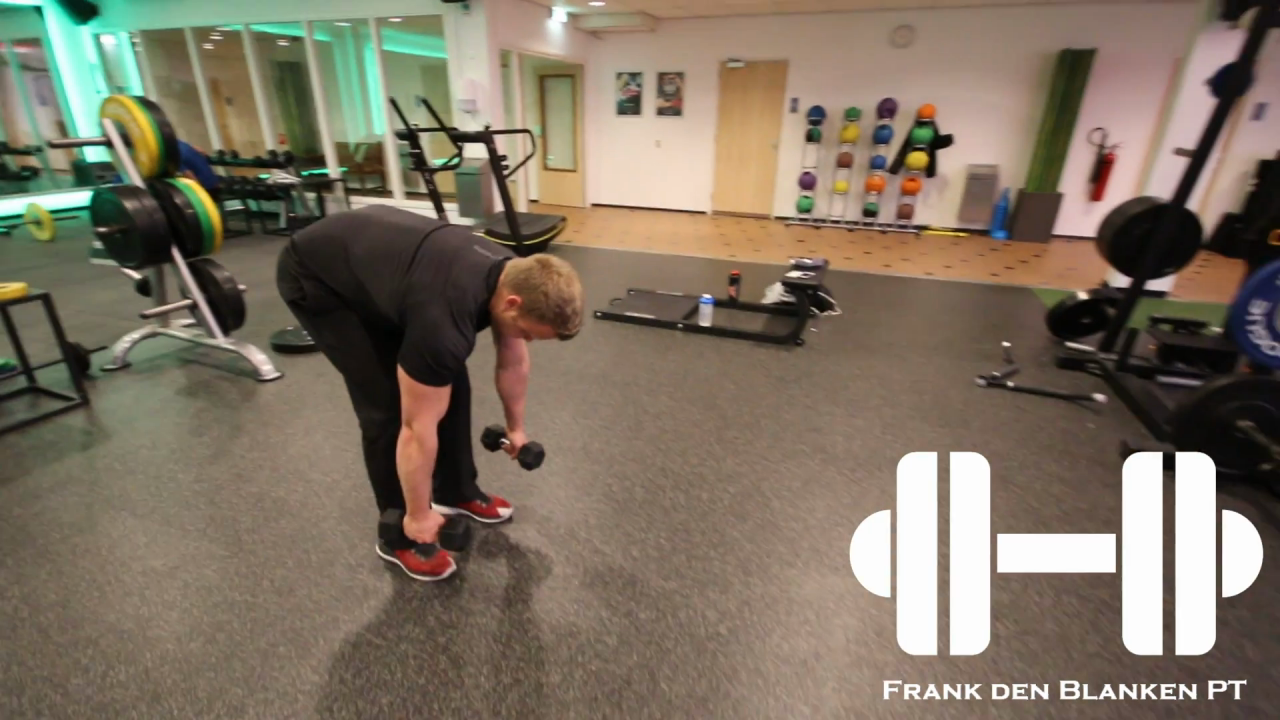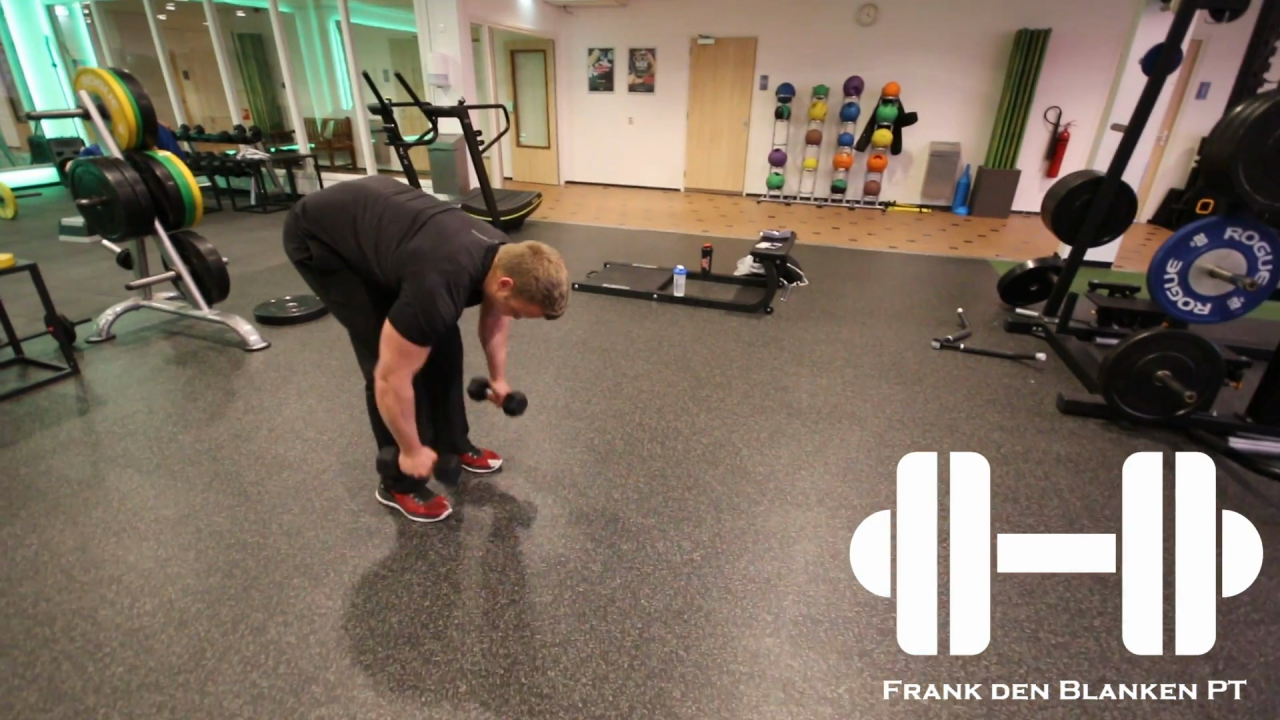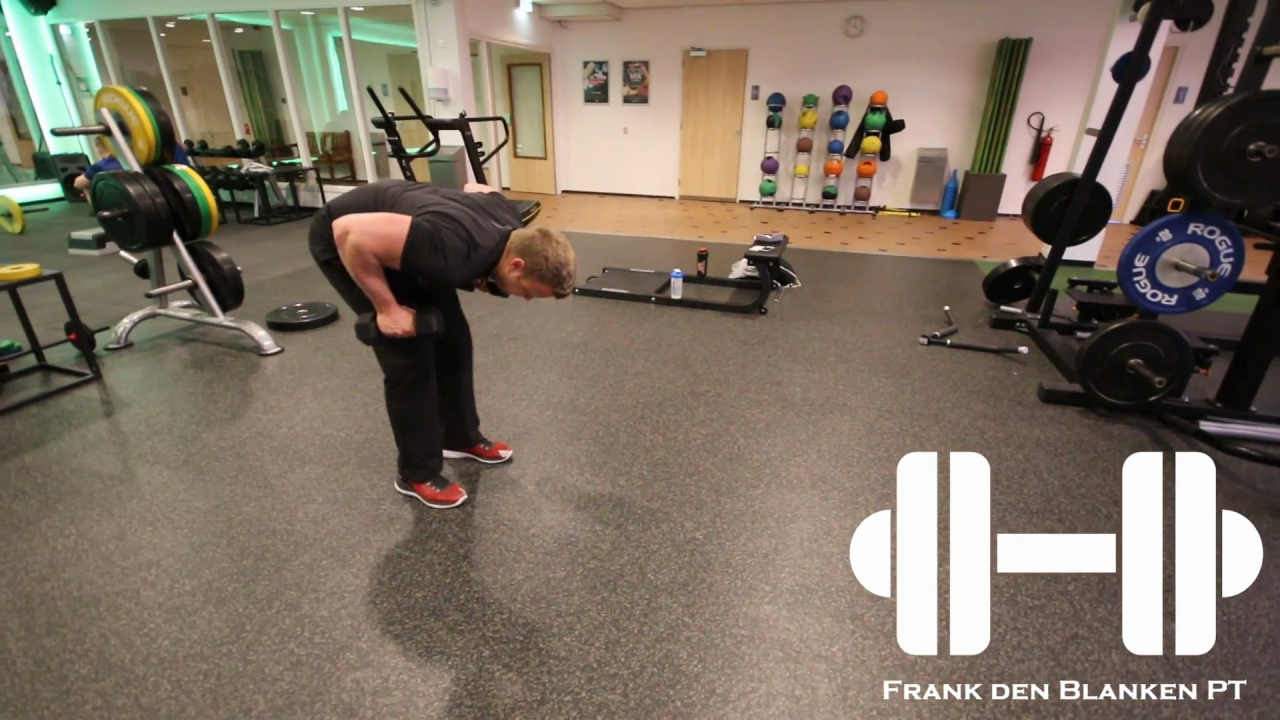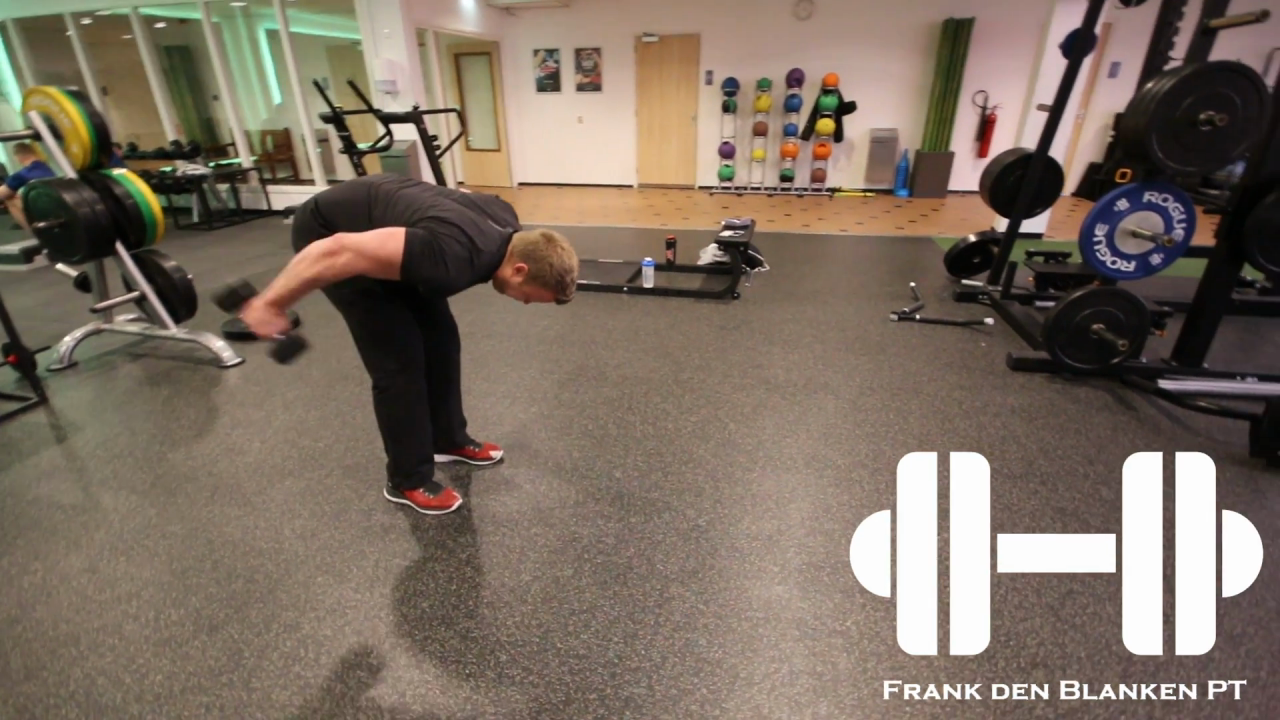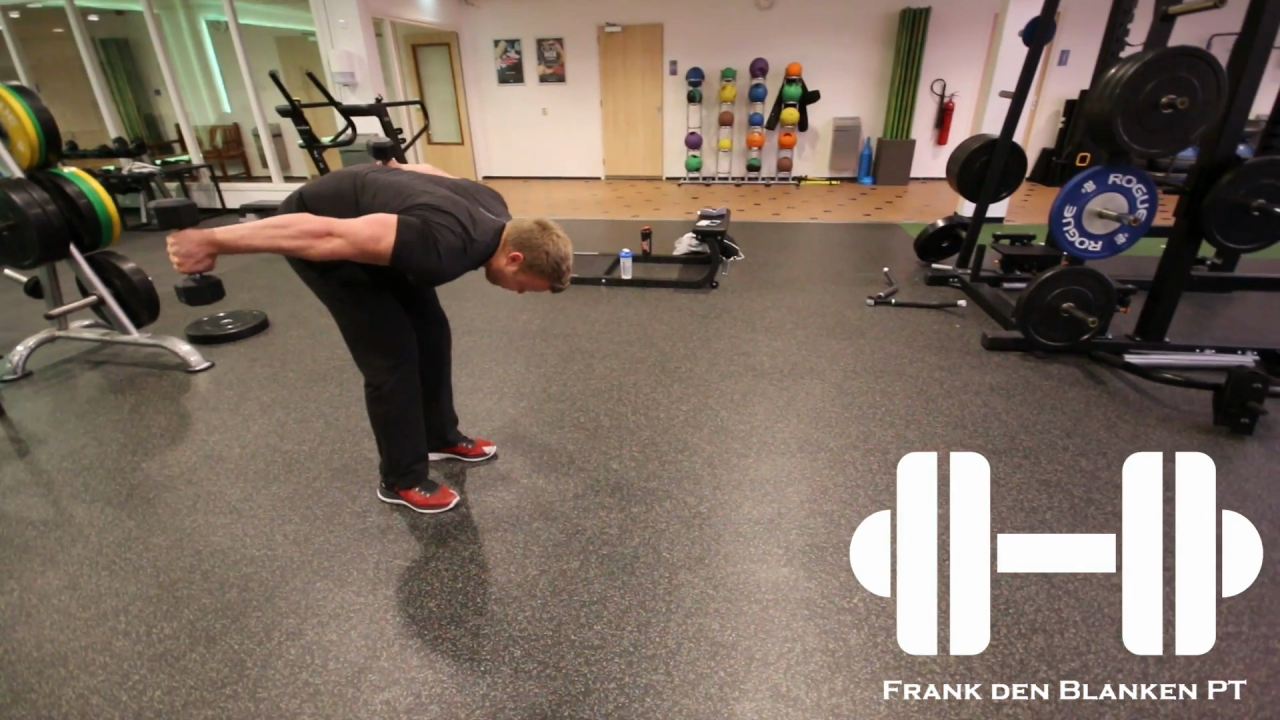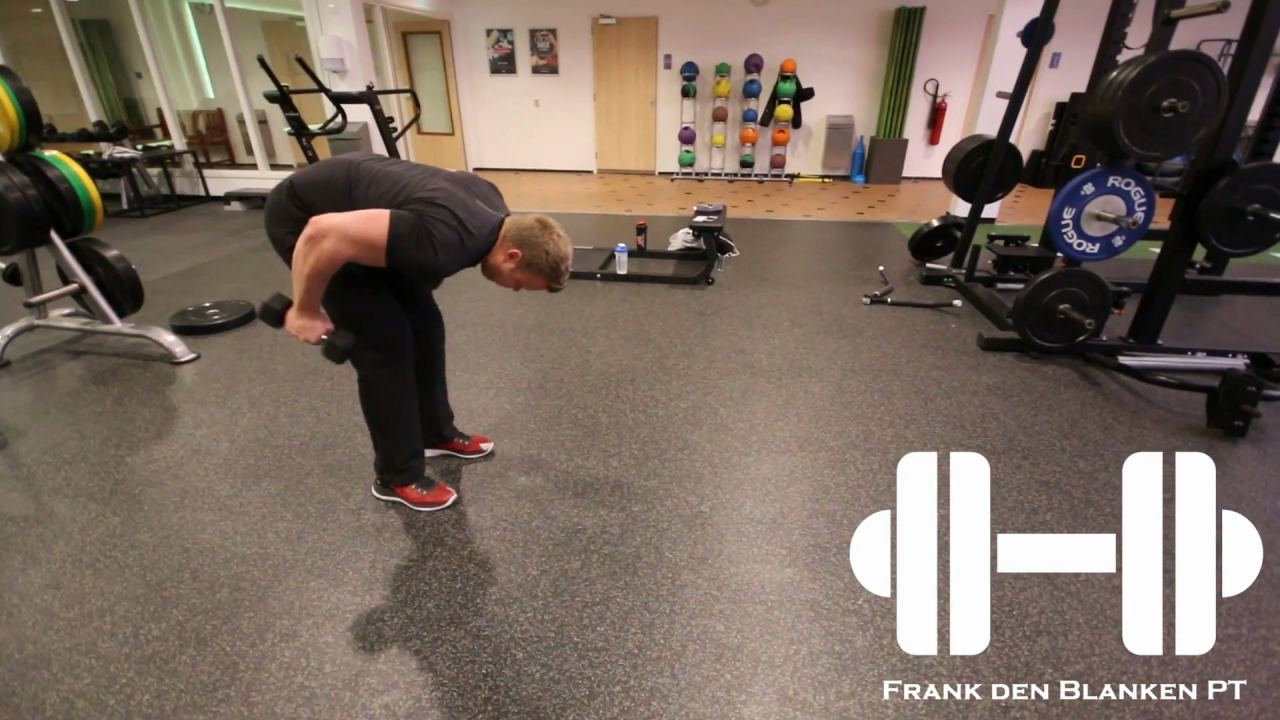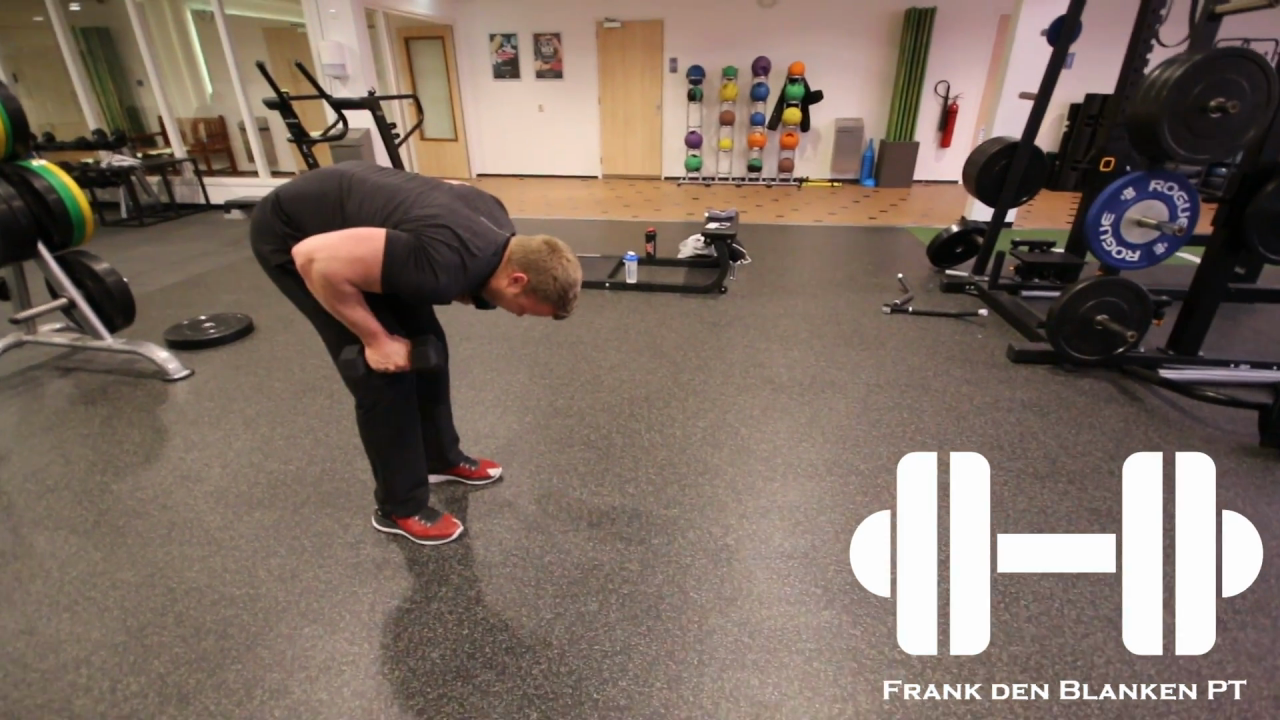
dt=0.7s
person 1, frame 1
left shoulder: (513, 275)
right shoulder: (443, 320)
left elbow: (513, 364)
right elbow: (418, 429)
left wrist: (516, 428)
right wrist: (419, 515)
left hip: (371, 252)
right hip: (315, 277)
left knee: (450, 384)
right knee: (387, 404)
left ankle: (457, 492)
right ankle: (401, 537)
person 1, frame 2
left shoulder: (502, 255)
right shoulder: (437, 289)
left elbow: (493, 321)
right elbow: (391, 380)
left wrist: (497, 377)
right wrist: (412, 452)
right hip: (318, 237)
left knee: (444, 341)
right knee: (395, 362)
left ankle: (452, 444)
right ankle: (400, 484)
person 1, frame 3
left shoulder: (510, 226)
right shoulder: (450, 253)
left elbow: (476, 189)
right elbow: (350, 231)
right wrist: (388, 308)
left hip: (391, 214)
right hip: (341, 237)
left knee: (452, 337)
right knee: (410, 353)
left ankle: (462, 437)
right ankle: (418, 473)
person 1, frame 4
left shoulder: (507, 226)
right shoulder: (452, 260)
left elbow: (461, 195)
right elbow: (340, 251)
right wrist: (272, 305)
left hip: (377, 216)
right hip: (328, 231)
left knee: (440, 337)
right knee: (400, 358)
left ankle: (449, 439)
right ankle: (408, 482)
person 1, frame 5
left shoulder: (493, 212)
right shoulder: (444, 247)
left elbow: (423, 170)
right elbow: (324, 234)
left wrist: (393, 166)
right wrist: (212, 242)
left hip: (361, 202)
right hip: (321, 226)
left knee: (431, 332)
right knee: (393, 354)
left ankle: (440, 437)
right ankle: (402, 480)
person 1, frame 6
left shoulder: (492, 210)
right shoulder: (442, 244)
right elbow: (325, 233)
right wrist: (306, 311)
left hip: (352, 199)
right hip: (302, 215)
left knee: (424, 327)
right knee: (387, 345)
left ankle: (435, 434)
right ankle: (398, 477)
person 1, frame 7
left shoulder: (496, 226)
right shoulder: (443, 265)
left elbow: (451, 185)
right elbow: (314, 257)
right wrist: (376, 339)
right hip: (290, 232)
right knee: (388, 371)
left ankle: (441, 458)
right ankle: (401, 508)
